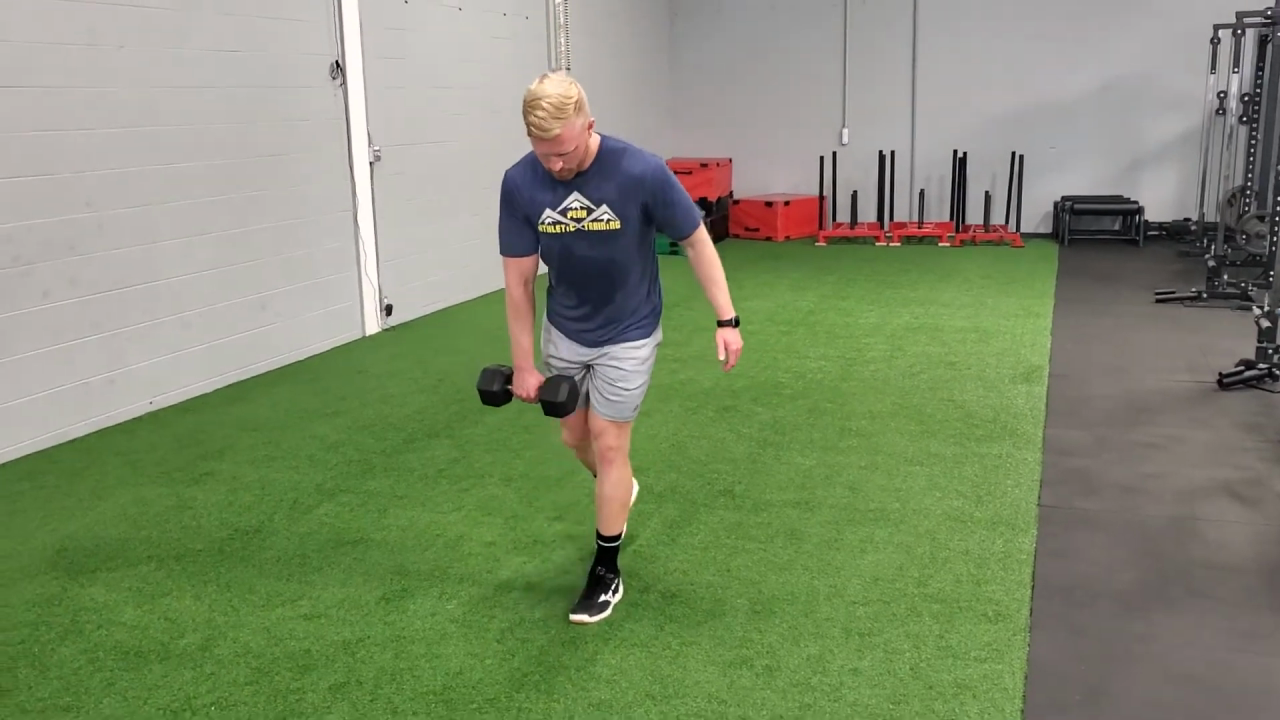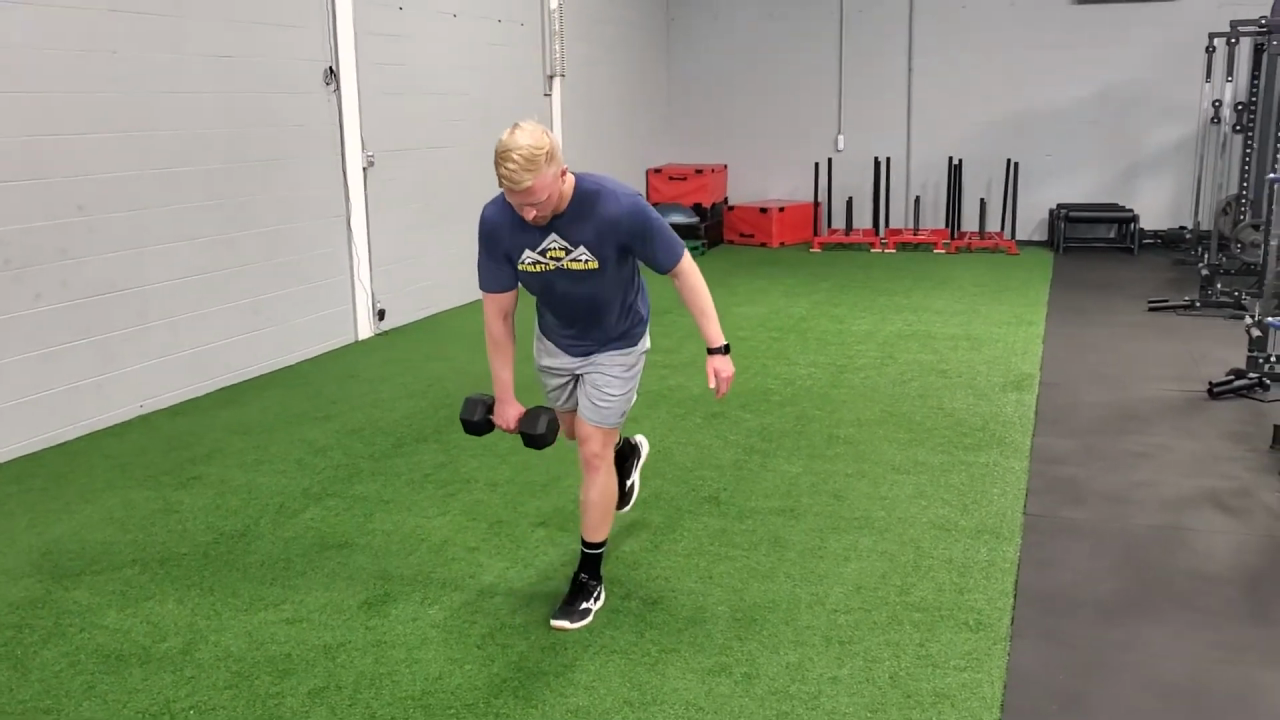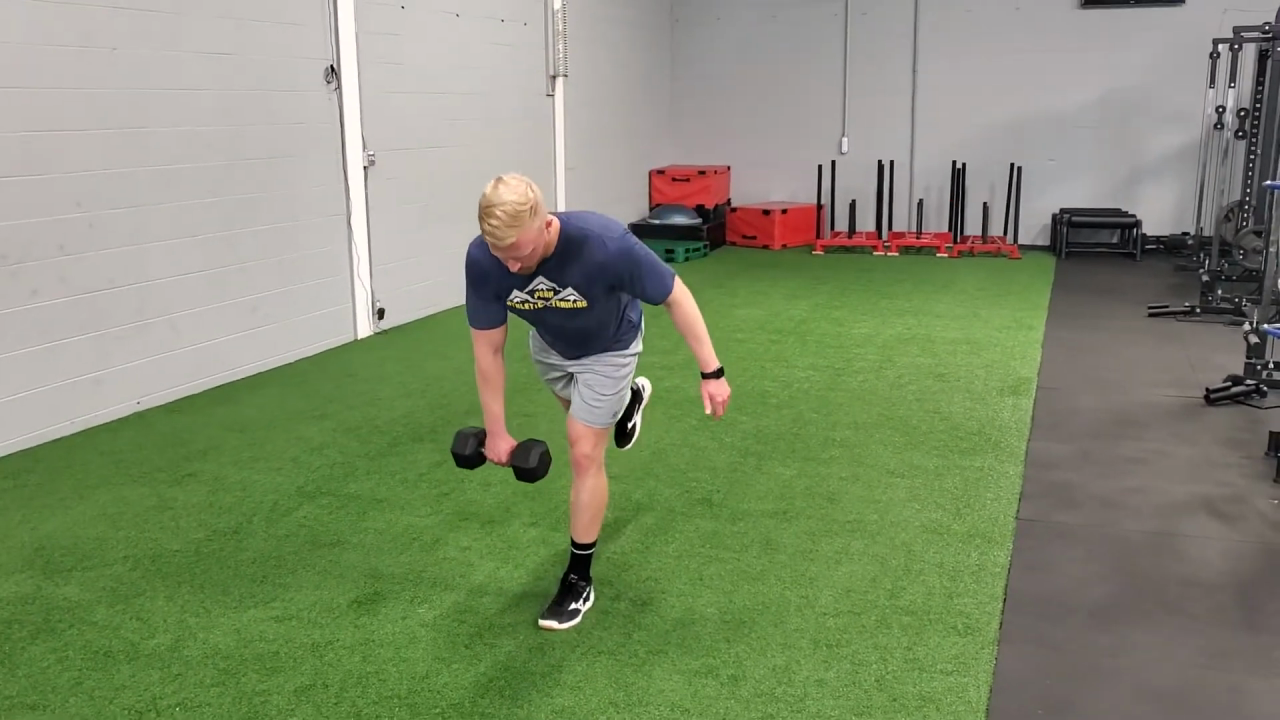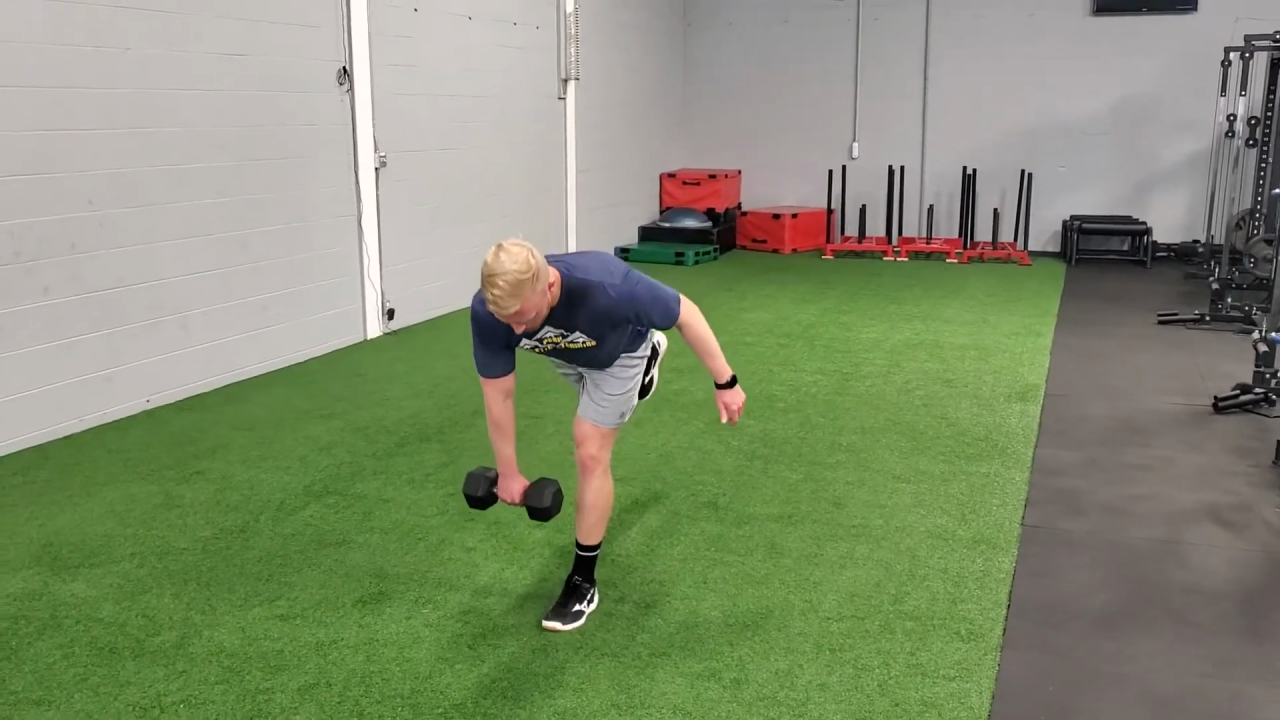
dt=0.5s
person 1, frame 1
left shoulder: (641, 172)
right shoulder: (519, 183)
left elbow: (695, 240)
right elbow: (518, 280)
left wrist: (726, 319)
right wrist: (523, 364)
left hip: (627, 334)
right hip: (563, 331)
left knee: (609, 446)
right knee: (576, 438)
left ankle: (606, 573)
right ankle: (618, 492)
person 1, frame 2
left shoulder: (619, 208)
right shoulder: (496, 221)
left elbow: (682, 269)
right elbow: (498, 314)
left wrist: (717, 347)
right wrist: (505, 397)
left hip: (615, 343)
right hip: (555, 341)
left knee: (592, 453)
right knee: (575, 434)
left ankle: (589, 578)
right ankle: (626, 453)
person 1, frame 3
left shoulder: (605, 244)
right shoulder: (481, 259)
left elbow: (675, 295)
right elbow: (488, 349)
left wrist: (710, 370)
right wrist: (495, 430)
left hip: (606, 347)
right hip: (549, 344)
left knee: (583, 452)
right knee: (577, 416)
left ankle: (579, 579)
right ankle: (627, 397)
person 1, frame 4
left shoulder: (606, 286)
right shoulder: (488, 310)
left elbow: (684, 313)
right elbow: (499, 394)
left wrist: (725, 382)
right wrist: (508, 473)
left hip: (617, 351)
right hip: (563, 353)
left knee: (590, 452)
left ankle: (583, 580)
right ankle: (648, 356)
